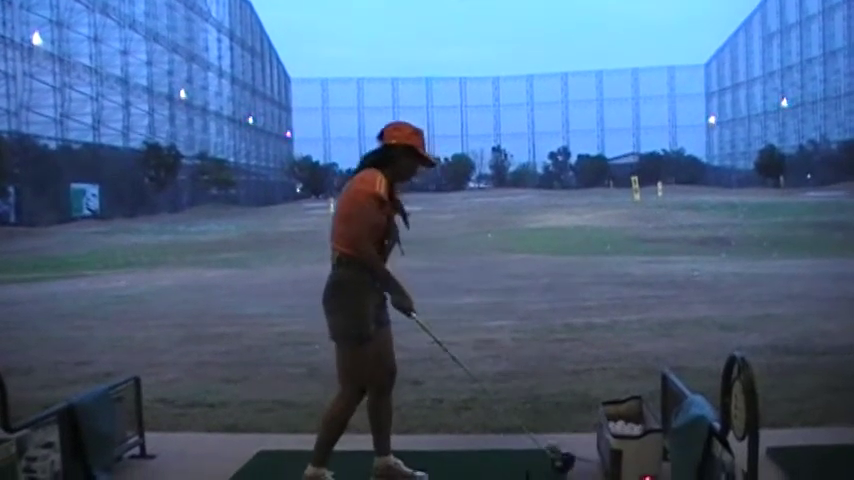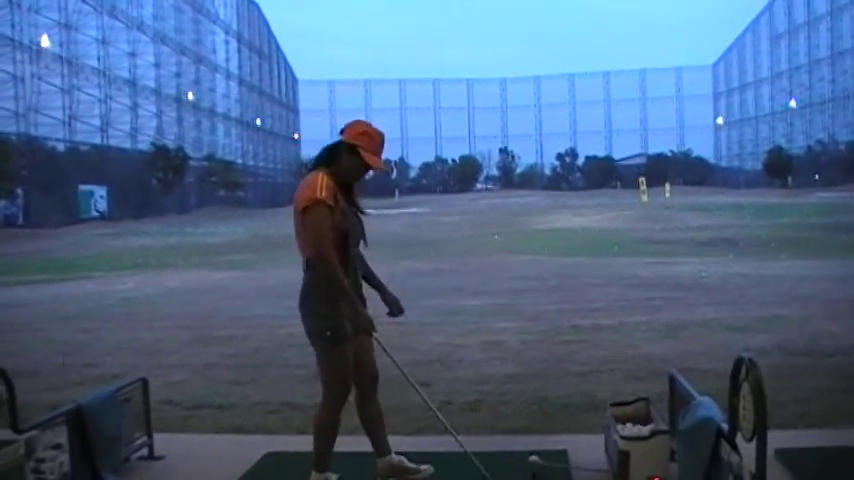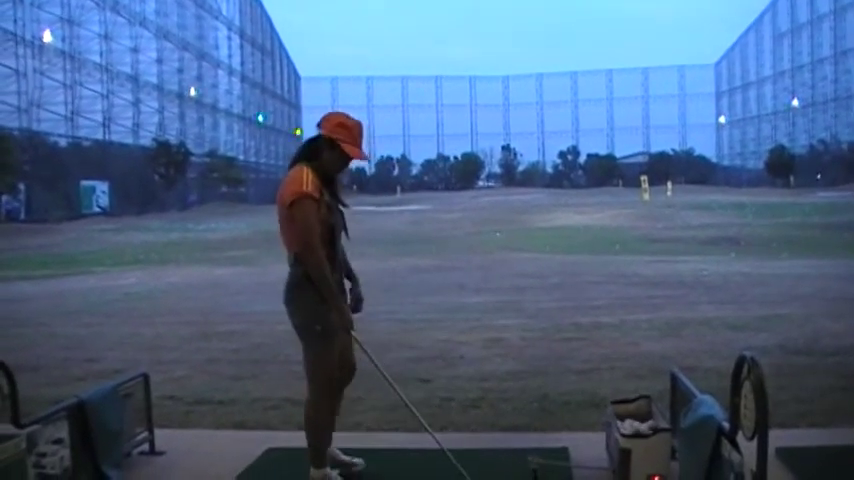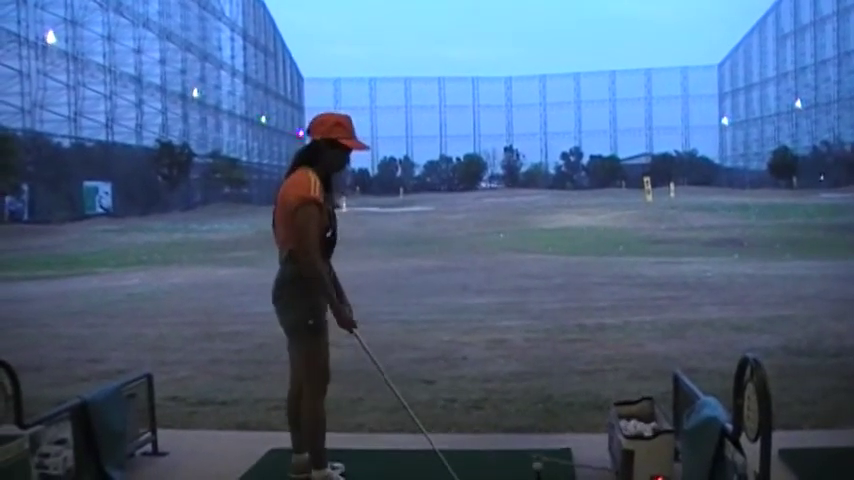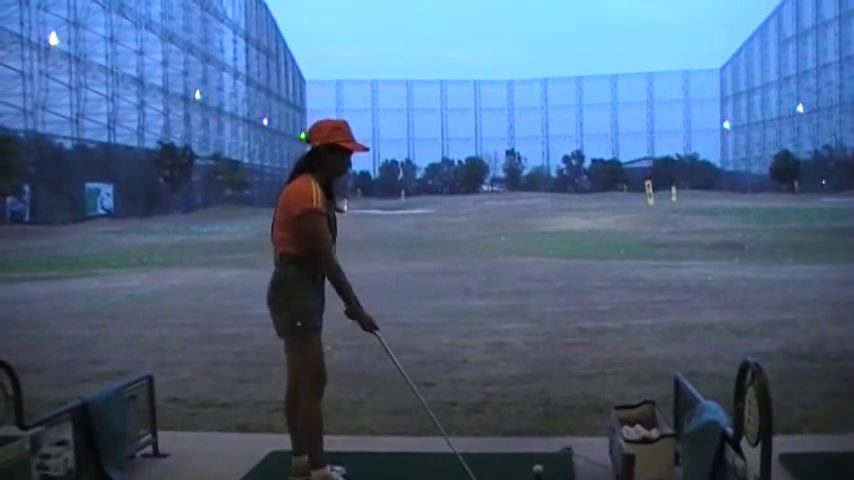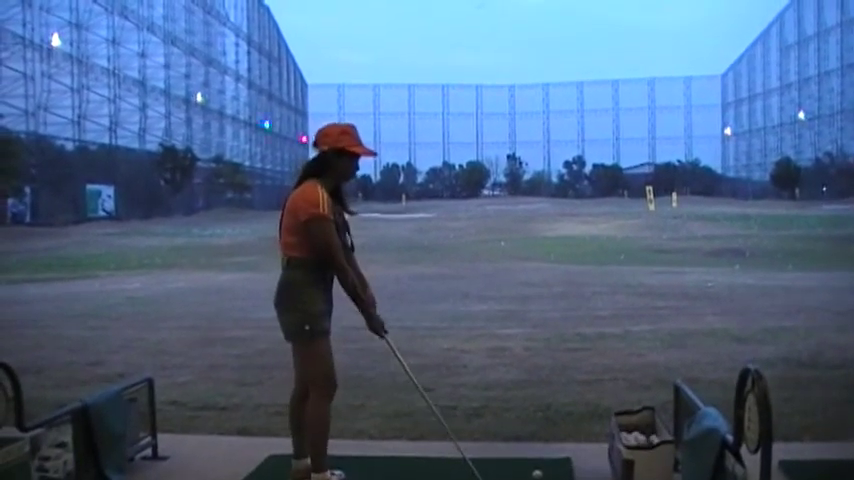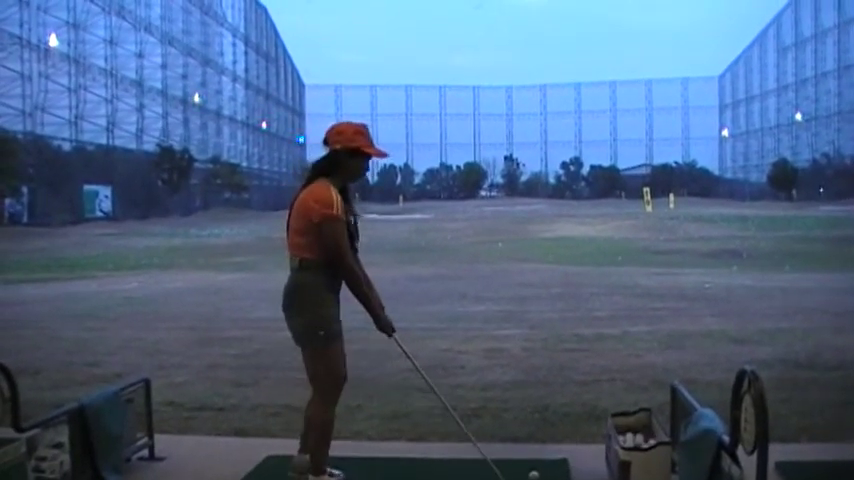
dt=0.4s
person 1, frame 1
left shoulder: (375, 185)
right shoulder: (374, 182)
right elbow: (361, 248)
left wrist: (390, 292)
right wrist: (398, 291)
left hip: (367, 292)
right hip: (352, 292)
left knee: (385, 376)
right knee: (354, 388)
person 1, frame 2
left shoulder: (340, 192)
right shoulder: (317, 188)
right elbow: (323, 257)
left wrist: (382, 291)
right wrist: (356, 308)
left hip: (346, 297)
right hip: (325, 299)
left knee: (368, 380)
right knee: (337, 390)
person 1, frame 3
left shoulder: (321, 184)
right shoulder: (303, 183)
right elbow: (310, 251)
left wrist: (352, 281)
right wrist: (338, 304)
left hip: (326, 291)
right hip: (311, 294)
left knee: (343, 371)
right knee: (323, 384)
person 1, frame 4
left shoulder: (313, 184)
right shoulder: (307, 186)
right elbow: (308, 255)
left wrist: (340, 295)
right wrist: (335, 305)
left hip: (302, 290)
right hip: (301, 291)
left knee: (303, 380)
right knee: (316, 383)
person 1, frame 5
left shoulder: (315, 189)
right shoulder: (308, 192)
left elbow: (322, 256)
right elbow: (325, 258)
left wrist: (351, 298)
right wrist: (355, 308)
left hip: (300, 290)
right hip: (295, 292)
left knee: (300, 381)
right knee: (313, 383)
person 1, frame 6
left shoulder: (329, 196)
right shoulder: (313, 198)
left elbow: (345, 251)
right elbow: (336, 262)
left wrist: (366, 290)
right wrist: (368, 313)
left hip: (311, 295)
right hip: (302, 297)
left knee: (307, 384)
right knee: (323, 386)
person 1, frame 7
left shoulder: (332, 194)
right shoulder: (325, 198)
left elbow: (350, 256)
right elbow: (344, 264)
left wrist: (375, 297)
right wrist: (375, 313)
left hip: (316, 296)
right hip: (312, 298)
left knee: (329, 383)
right knee: (328, 388)
